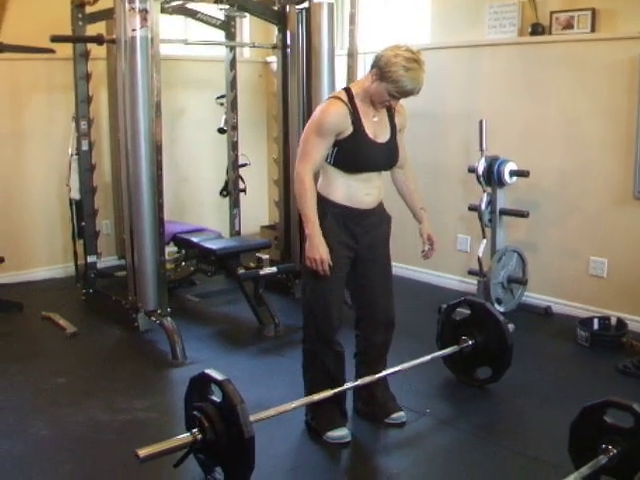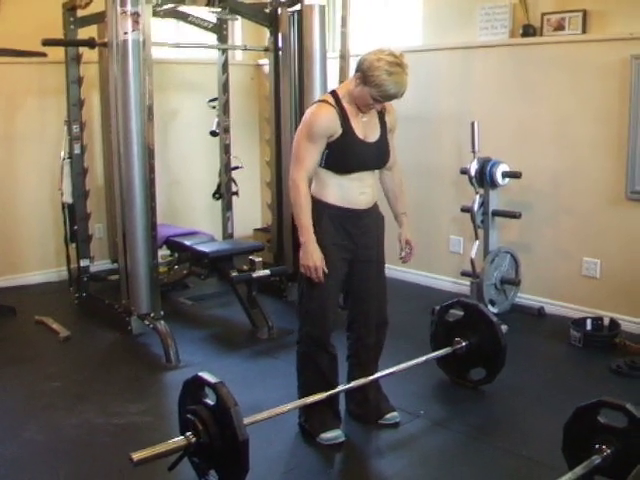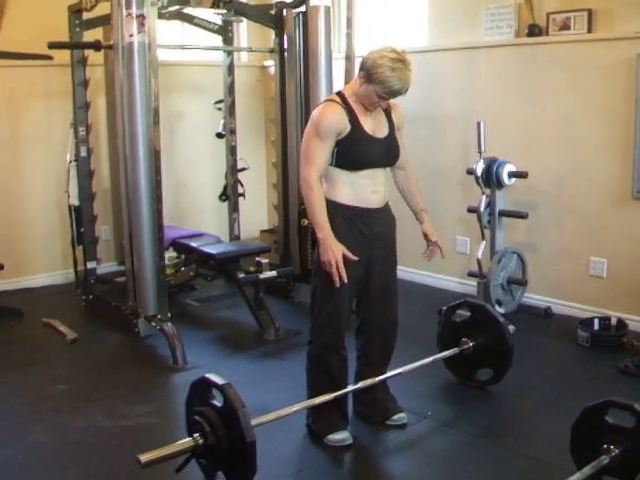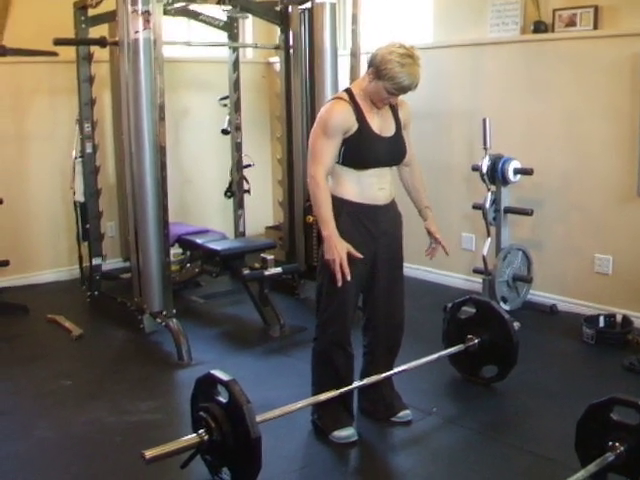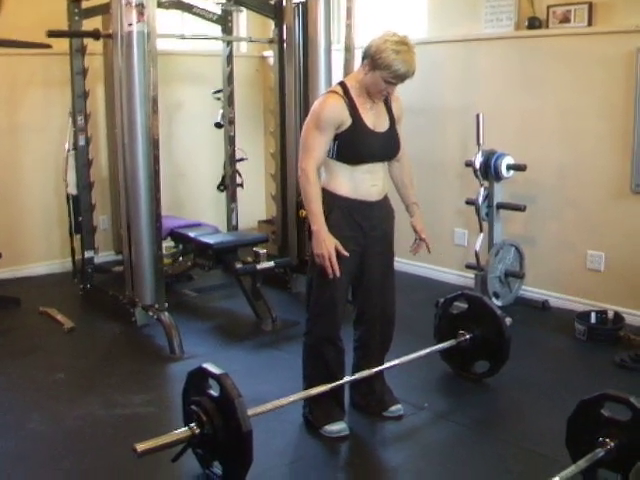
dt=0.4s
person 1, frame 1
left shoulder: (396, 114)
right shoulder: (335, 111)
left elbow: (401, 168)
right elbow: (304, 172)
left wrist: (421, 218)
right wrist: (313, 235)
left hip: (374, 223)
right hip: (333, 222)
left knee: (379, 316)
right knee: (324, 321)
left ankle: (373, 398)
right ankle: (324, 413)
person 1, frame 2
left shoulder: (386, 115)
right shoulder: (324, 114)
right elbow: (298, 179)
left wrist: (403, 222)
right wrist: (308, 241)
left hip: (369, 224)
right hip: (328, 225)
left knee: (372, 317)
right knee: (319, 324)
left ankle: (366, 399)
right ankle: (317, 415)
person 1, frame 3
left shoulder: (393, 113)
right shoulder: (331, 114)
left elbow: (402, 168)
right elbow: (310, 177)
left wrist: (423, 219)
right wrist: (325, 238)
left hip: (381, 223)
right hip: (341, 225)
left knee: (382, 319)
right knee: (331, 324)
left ankle: (373, 399)
right ankle: (325, 415)
person 1, frame 4
left shoulder: (400, 112)
right shoulder: (338, 111)
left elbow: (408, 166)
right elbow: (317, 175)
left wrist: (427, 216)
right wrist: (330, 236)
left hip: (387, 220)
right hip: (347, 221)
left knee: (388, 315)
right knee: (337, 321)
left ankle: (379, 396)
right ankle: (330, 412)
person 1, frame 5
left shoulder: (392, 104)
right shoulder: (332, 105)
right elbow: (308, 168)
left wrist: (414, 213)
right wrist: (319, 230)
left hip: (378, 216)
right hip: (338, 216)
left knee: (380, 310)
right knee: (327, 316)
left ankle: (370, 390)
right ankle: (322, 406)
